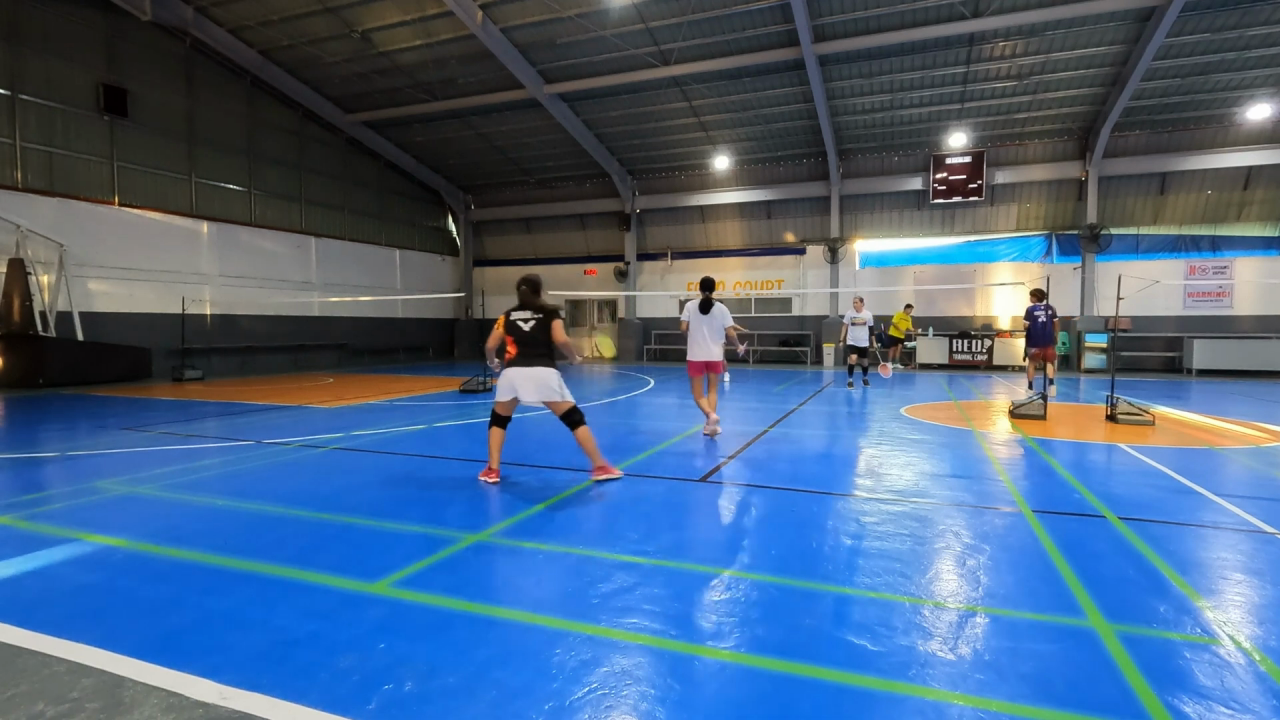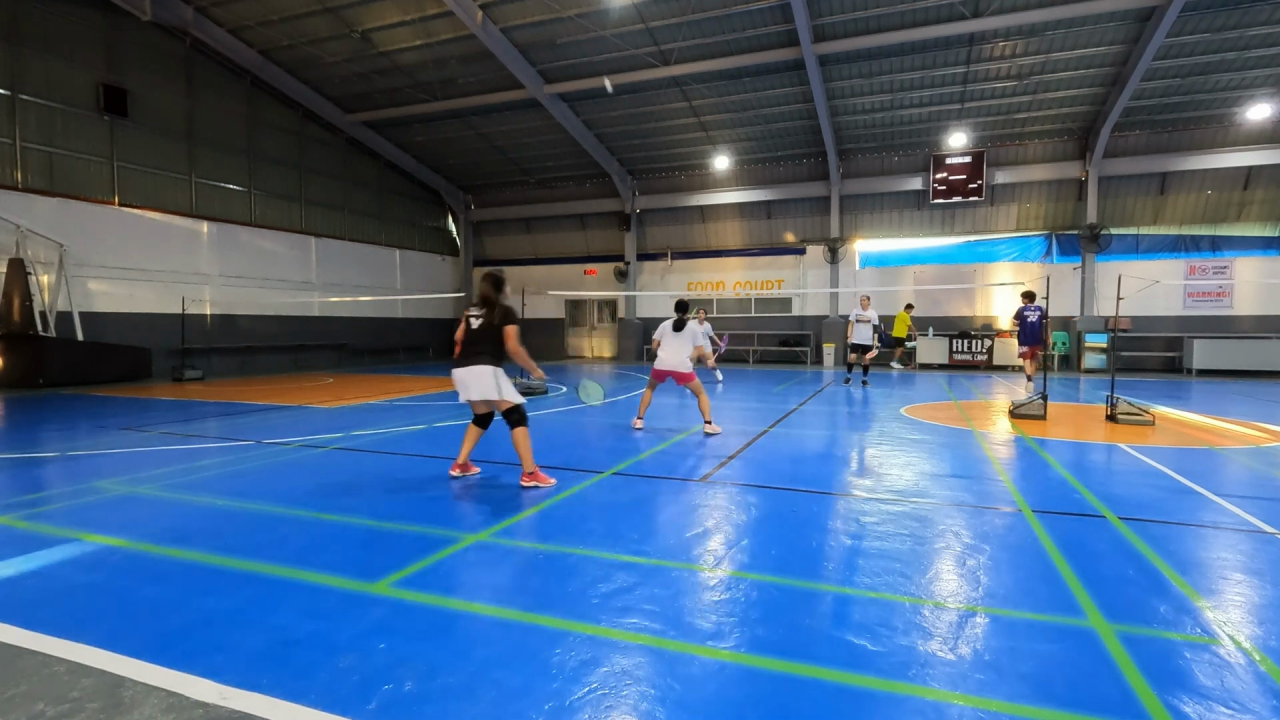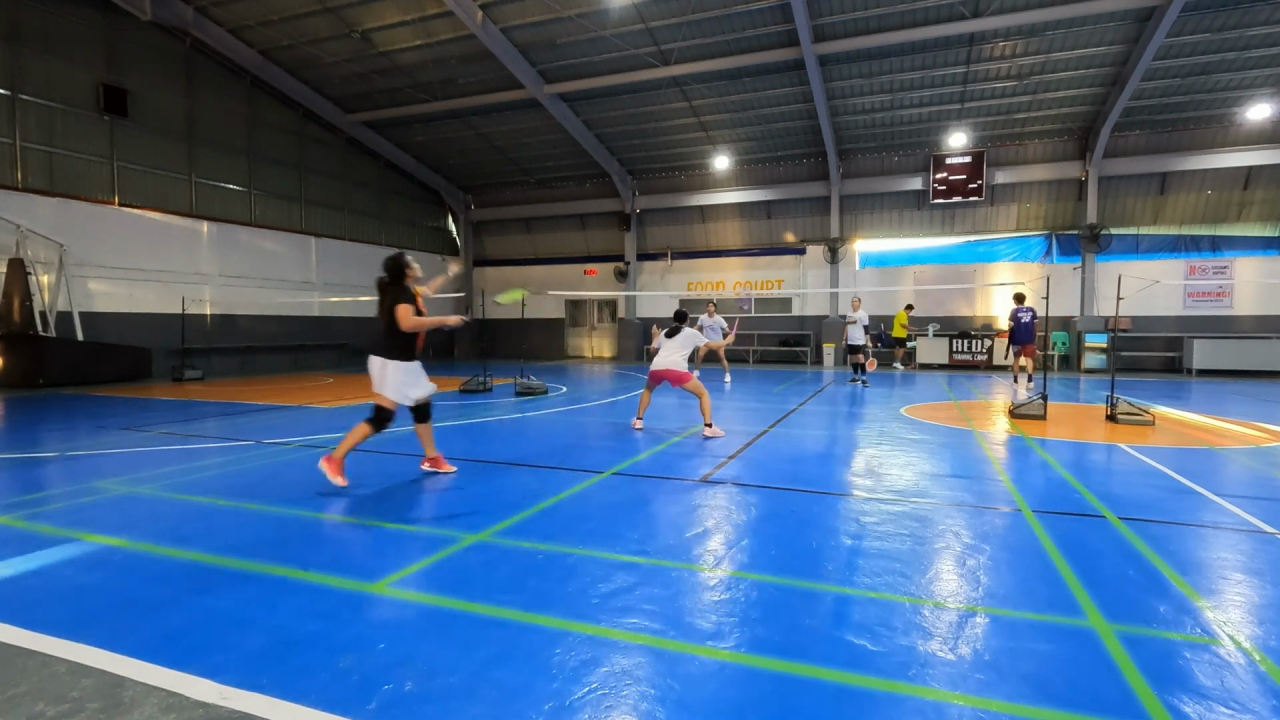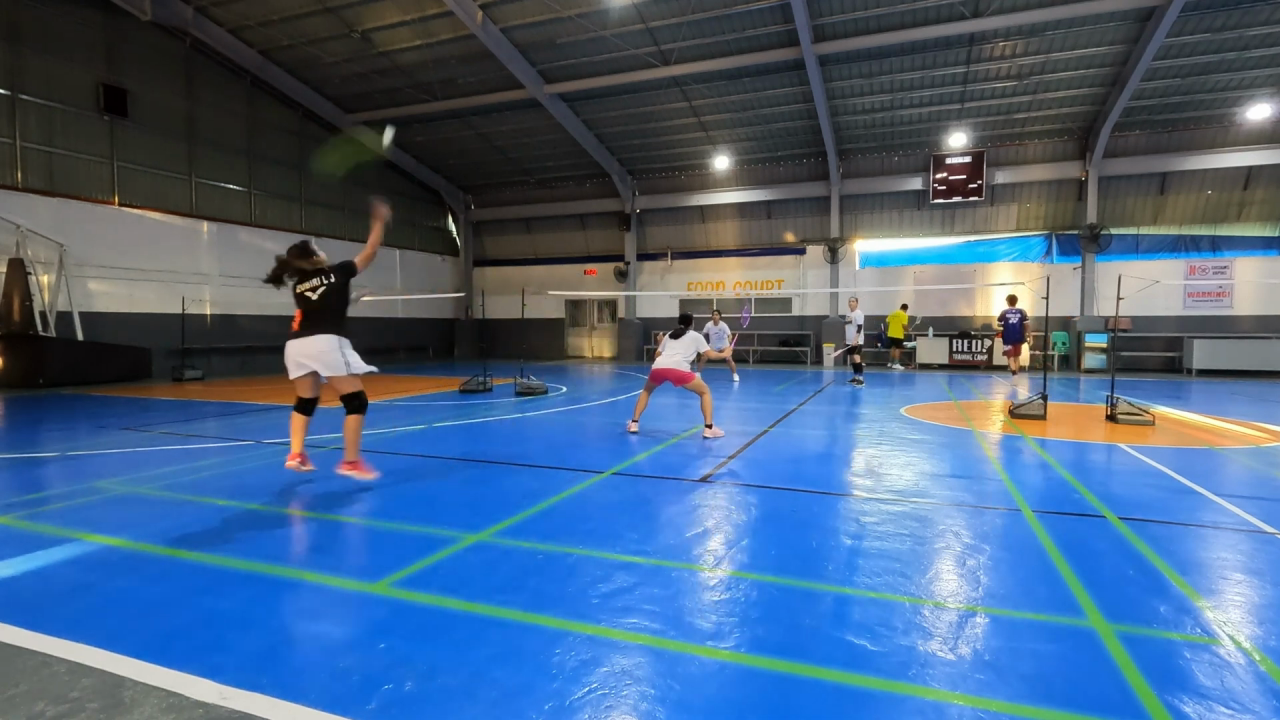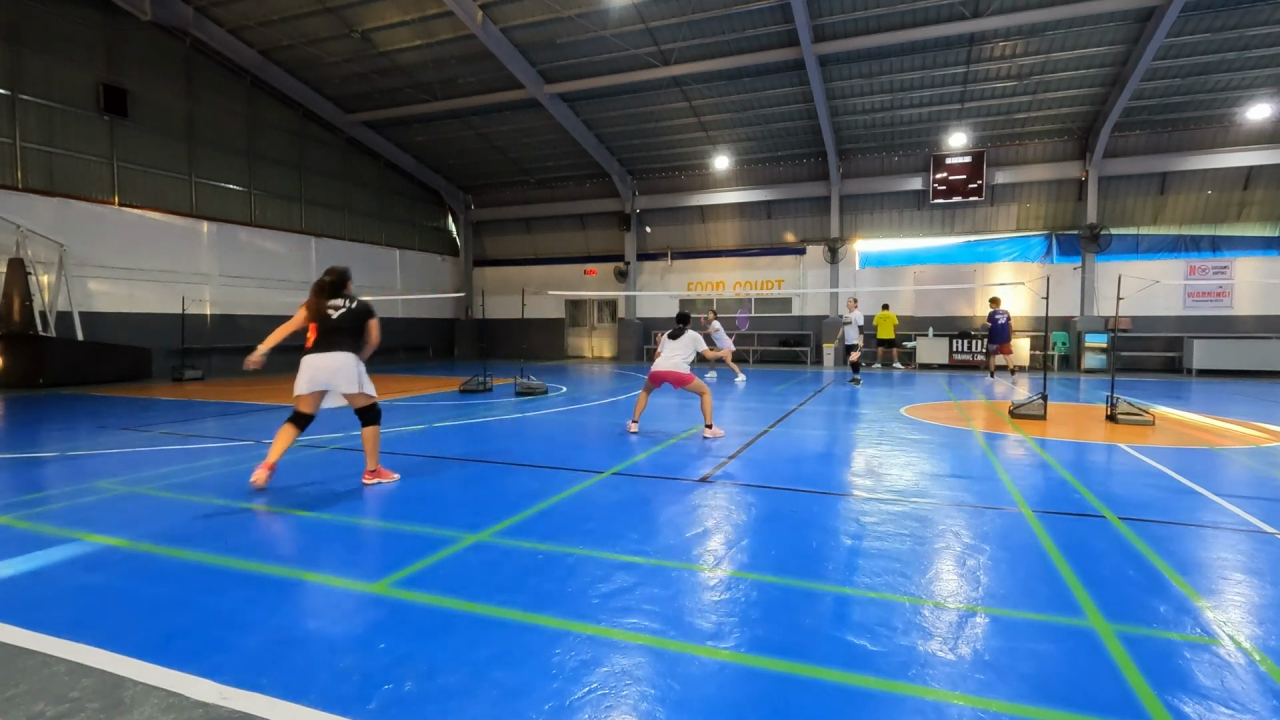
dt=0.5s
person 1, frame 1
left shoulder: (508, 315)
right shoulder: (550, 312)
left elbow: (490, 346)
right elbow: (560, 340)
left wrist: (493, 361)
right wrist: (574, 357)
left hip: (513, 373)
right hip: (544, 372)
left knee: (499, 419)
right knee: (574, 418)
left ankle: (492, 470)
right ankle: (600, 466)
person 1, frame 2
left shoulder: (472, 309)
right shoulder: (506, 312)
left elbow: (459, 338)
right elbow: (513, 348)
right wrist: (534, 370)
left hip: (461, 370)
right hip: (486, 370)
left knee: (482, 417)
right knee: (517, 417)
left ankle: (461, 463)
right ankle: (530, 473)
person 1, frame 3
left shoulder: (409, 292)
right shoulder: (400, 294)
left elbow: (428, 290)
right elbow: (408, 324)
left wrist: (449, 275)
right wrist: (445, 320)
left hip: (408, 363)
right hip: (390, 363)
left knee: (423, 408)
right knee: (382, 418)
left ankle: (432, 458)
right ankle: (334, 460)
person 1, frame 4
left shoulder: (298, 284)
right shoulder: (336, 273)
right elbow: (369, 252)
right wrist: (379, 221)
left hip: (296, 347)
right hip: (328, 344)
left knee: (305, 403)
right knee: (356, 401)
left ankle: (297, 454)
right ankle: (352, 461)
person 1, frame 5
left shoulder: (315, 305)
right shoulder: (362, 307)
left elbow: (286, 329)
right elbow: (373, 341)
left wrist: (261, 351)
right wrist: (359, 360)
left hip: (312, 362)
right hip: (344, 361)
left knee: (298, 419)
right knee: (370, 413)
left ankle: (267, 466)
right ankle: (373, 470)
